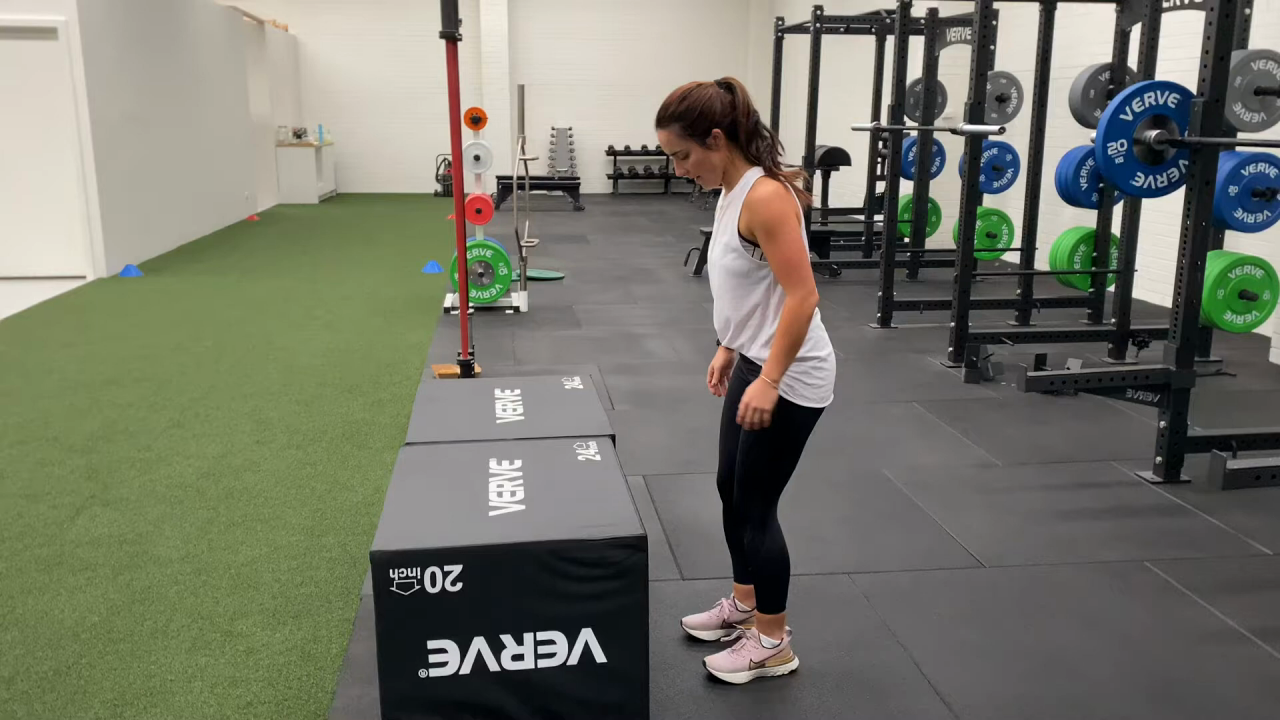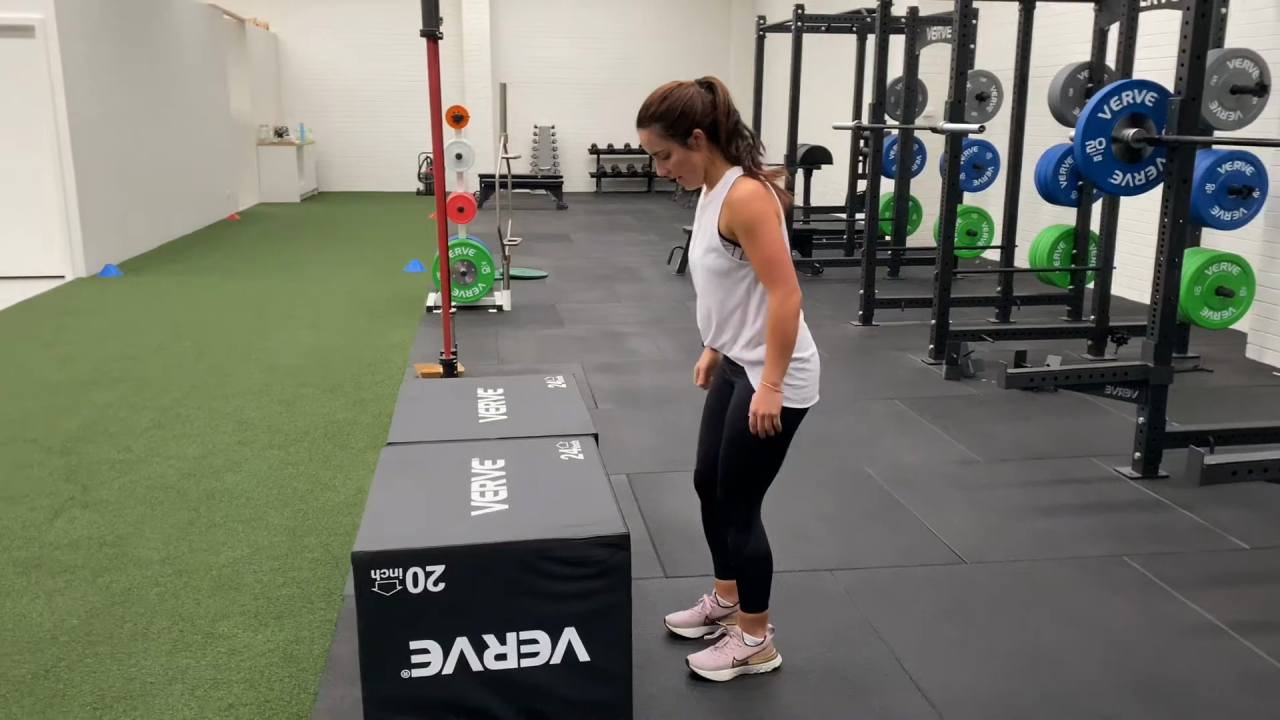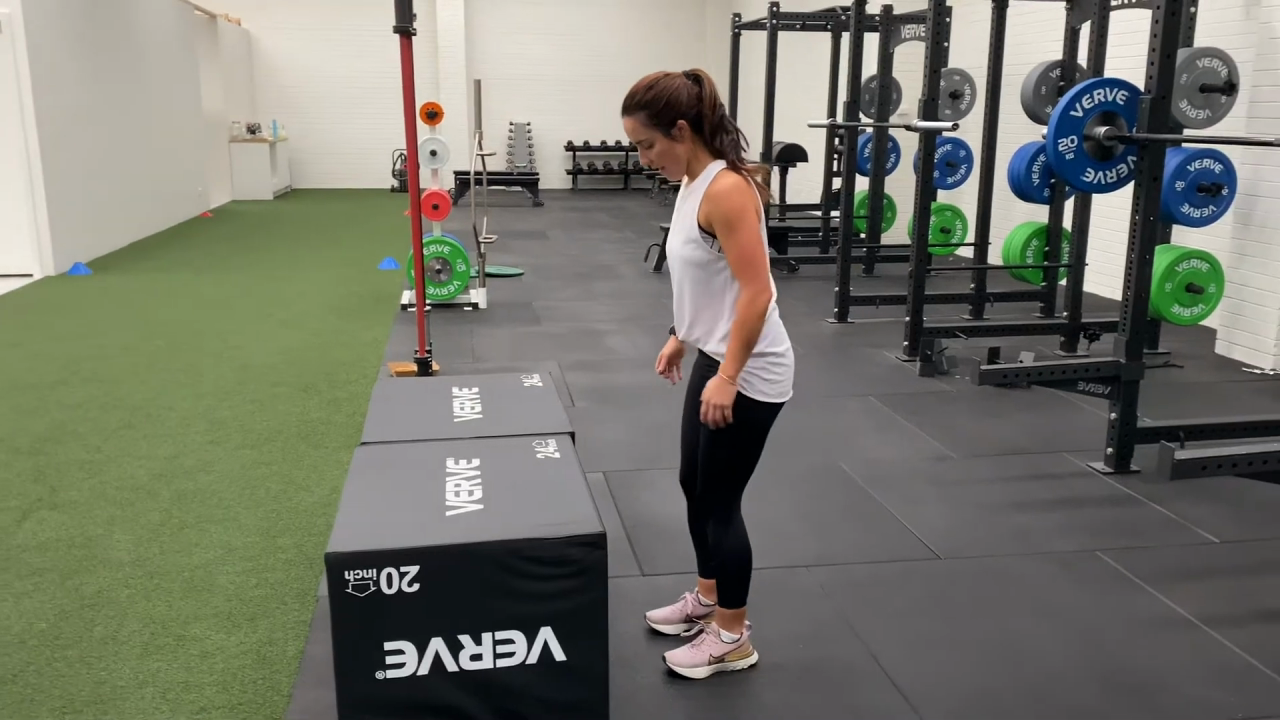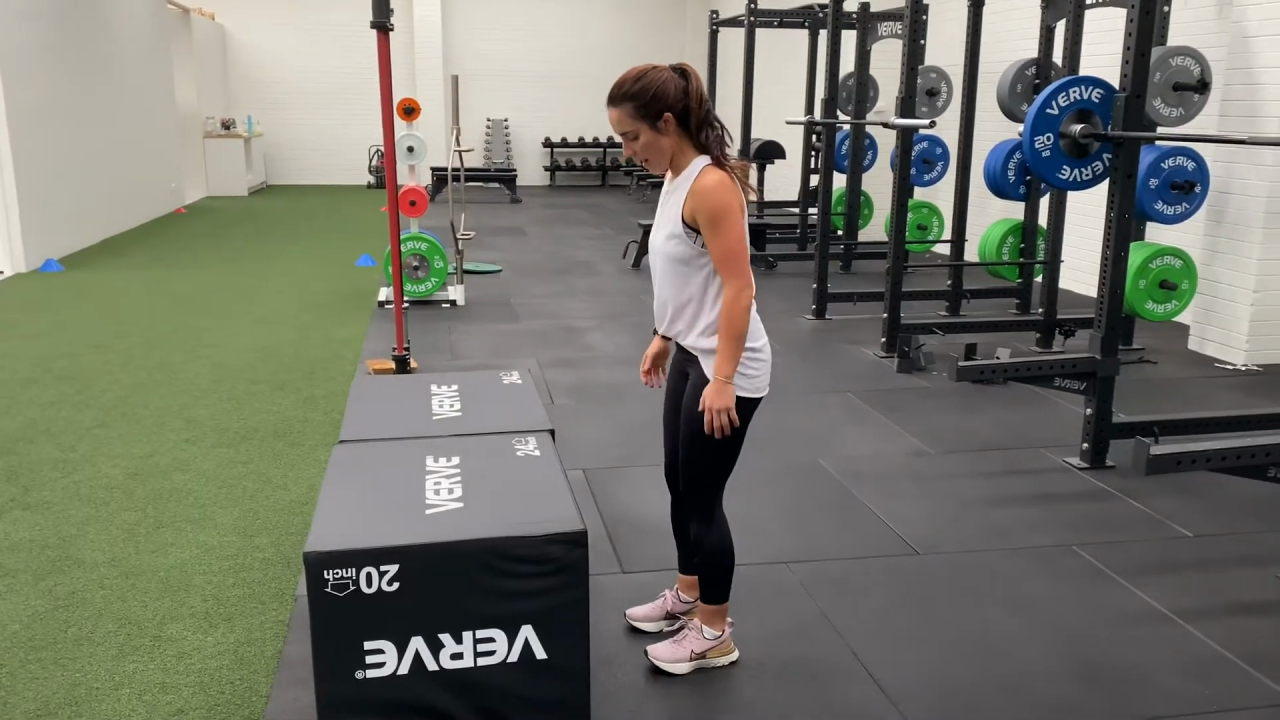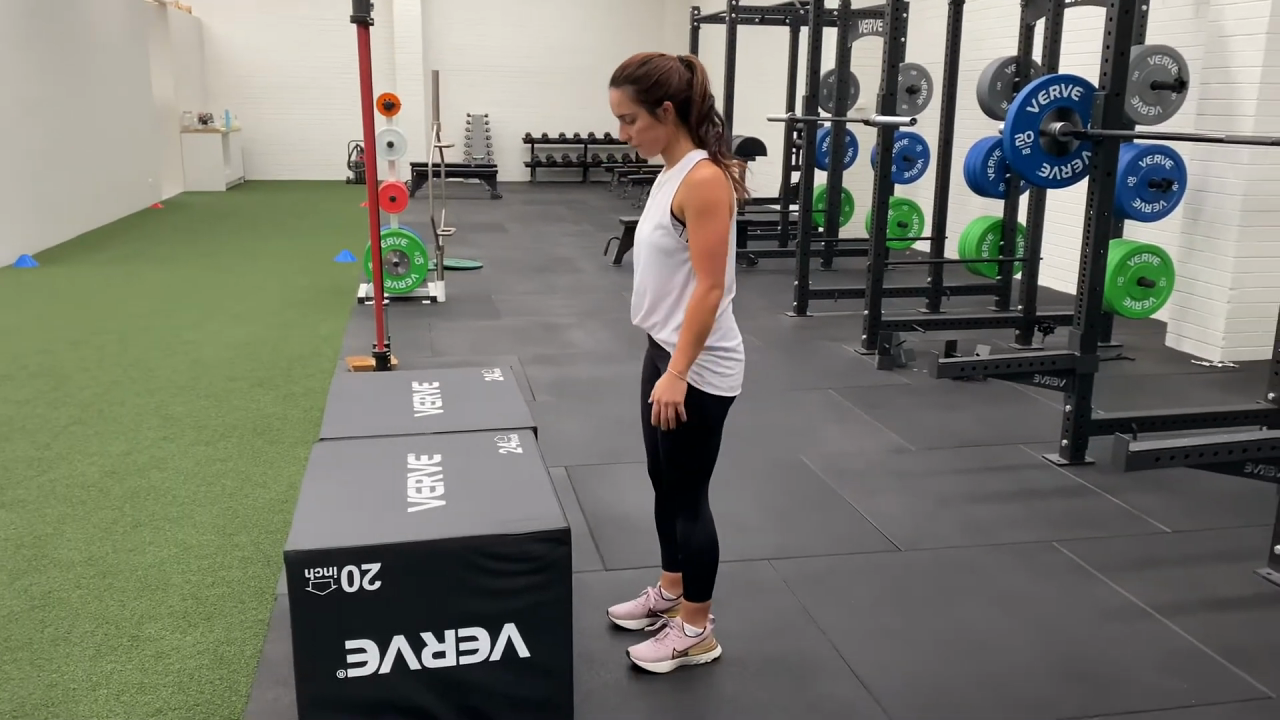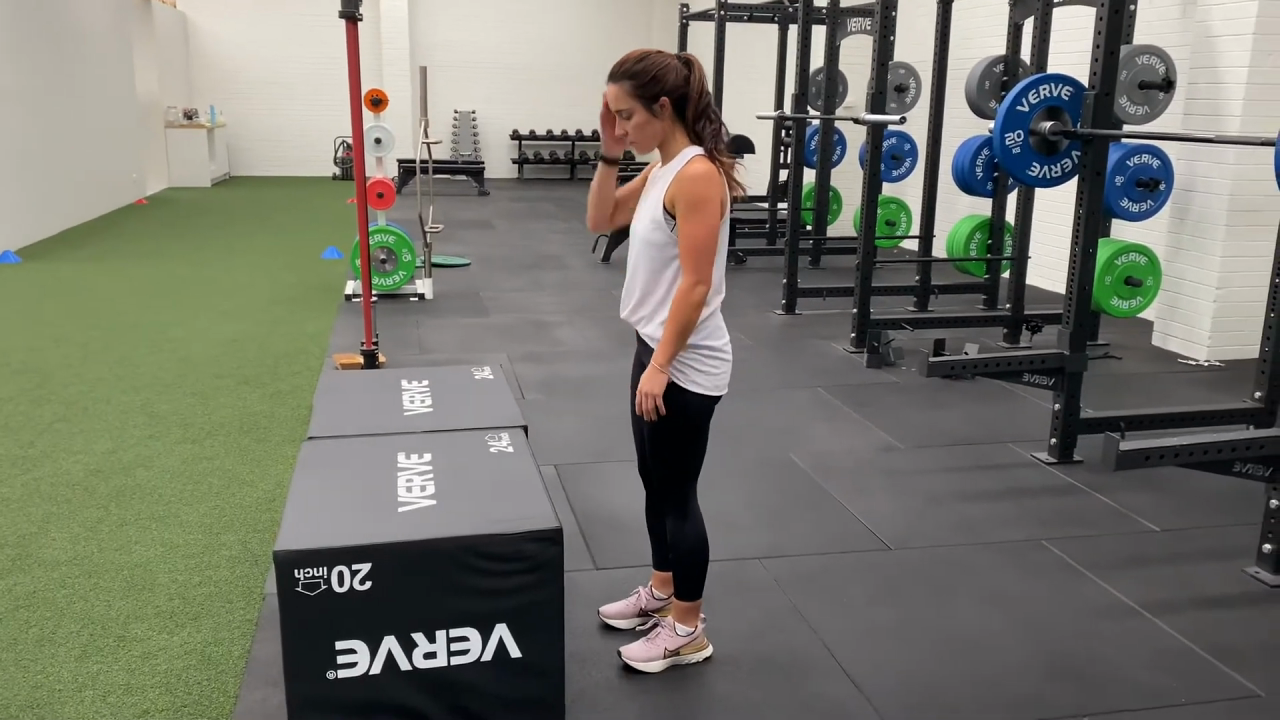
dt=0.5s
person 1, frame 1
left shoulder: (766, 196)
right shoulder: (732, 192)
left elbow: (801, 296)
left wrist: (768, 383)
right wrist: (727, 350)
left hip: (791, 377)
right hip: (755, 365)
left knee: (755, 503)
right knee: (732, 491)
left ankle: (773, 643)
right ankle: (744, 605)
person 1, frame 2
left shoulder: (745, 196)
right shoulder: (712, 192)
left elbow: (785, 296)
left wrist: (771, 387)
right wrist: (713, 350)
left hip: (772, 375)
right hip: (738, 365)
left knee: (738, 502)
right knee: (709, 485)
left ankle: (755, 640)
right ankle: (726, 600)
person 1, frame 3
left shoulder: (726, 189)
right shoulder: (693, 184)
left elbow: (756, 291)
left wrist: (728, 379)
right wrist: (681, 336)
left hip: (749, 373)
right hip: (714, 359)
left knee: (719, 499)
right knee: (695, 486)
left ankle: (732, 638)
right ankle: (708, 597)
person 1, frame 4
left shoulder: (711, 185)
right shoulder: (676, 179)
left elbow: (738, 289)
left wrist: (723, 380)
right wrist: (664, 338)
left hip: (725, 368)
right hip: (692, 357)
left knee: (702, 495)
right knee: (679, 484)
left ankle: (713, 633)
right ankle: (688, 594)
person 1, frame 5
left shoulder: (704, 179)
right shoulder: (672, 172)
left elbow: (710, 288)
left wrist: (676, 375)
left hip: (698, 368)
right hip: (669, 353)
left knee: (687, 495)
right knee: (664, 485)
left ankle: (696, 632)
right ankle: (670, 591)
person 1, frame 6
left shoulder: (698, 175)
right shoulder: (664, 169)
left elbow: (696, 284)
right elbow: (601, 221)
left wrist: (660, 368)
right wrist: (606, 156)
left hip: (685, 364)
right hip: (656, 349)
left knee: (677, 493)
right knee: (655, 484)
left ankle: (688, 629)
right ankle: (663, 590)
